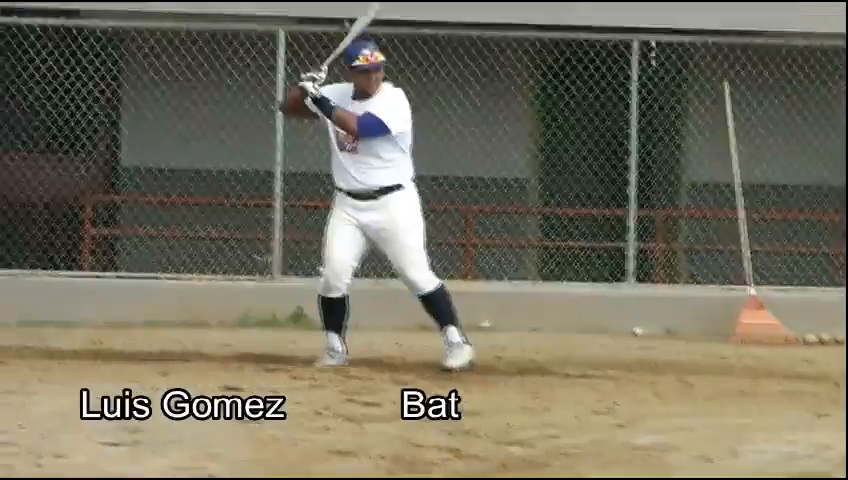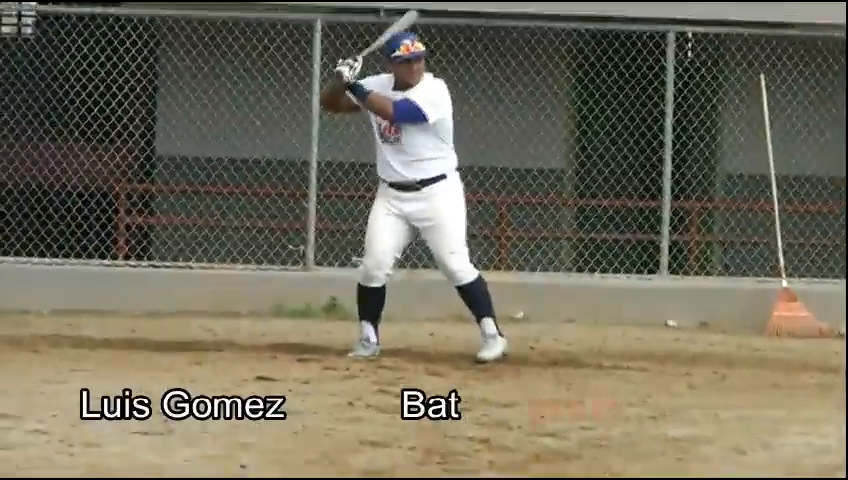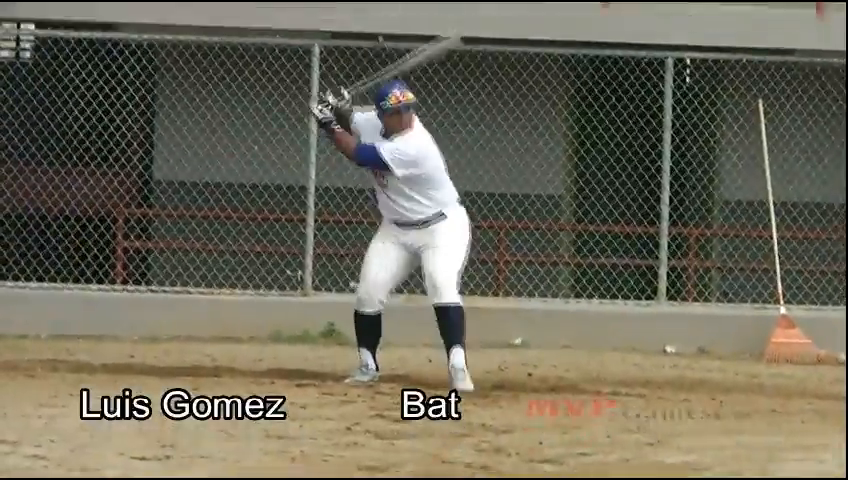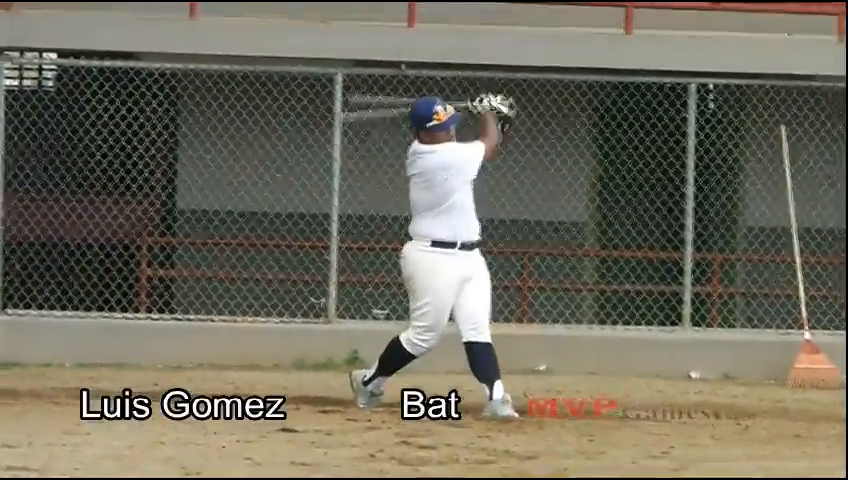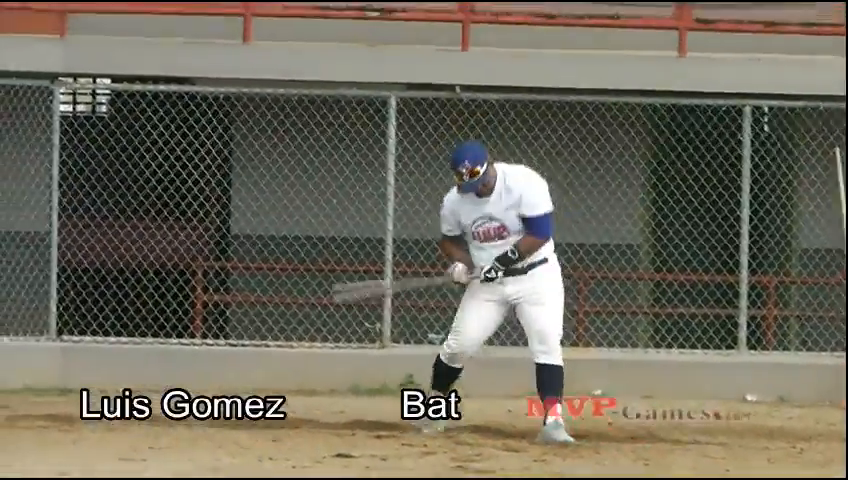
dt=0.7s
person 1, frame 1
left shoulder: (394, 100)
right shoulder: (337, 93)
left elbow: (359, 127)
right elbow: (289, 107)
left wrist: (320, 100)
right wrist: (305, 86)
left hip: (393, 201)
right hip: (348, 204)
left knee: (417, 275)
right knee: (333, 278)
left ankle: (457, 342)
right ankle: (335, 349)
person 1, frame 2
left shoulder: (434, 90)
right shoulder: (378, 85)
left elbow: (394, 112)
right elbow: (331, 104)
left wrist: (353, 85)
right wrist: (342, 78)
left hip: (437, 191)
right hip: (392, 194)
left knee: (456, 265)
right knee: (374, 267)
left ankle: (493, 335)
right ankle: (368, 340)
person 1, frame 3
left shoulder: (414, 146)
right shoulder: (374, 123)
left elbow: (357, 154)
right elbow: (346, 121)
left wrist: (328, 124)
right wrist: (337, 108)
left hip: (442, 225)
right hip: (396, 228)
left knee: (441, 283)
right knee: (368, 293)
left ankle: (458, 365)
right ankle: (367, 365)
person 1, frame 4
left shoulder: (436, 150)
right shoulder: (439, 158)
left elbow: (477, 154)
right elbow: (487, 148)
left wrist: (491, 113)
right wrist: (489, 113)
left hip: (469, 255)
right hip: (432, 258)
left knee: (477, 328)
right knee: (423, 335)
left ankle: (496, 398)
right ankle: (369, 381)
person 1, frame 5
left shoulder: (525, 182)
right shoulder: (454, 201)
left elbow: (540, 234)
right elbow: (450, 239)
left wrist: (504, 262)
right wrist: (459, 264)
left hip: (537, 276)
right hip: (487, 283)
left knee: (547, 345)
right knee: (458, 346)
left ankle: (552, 421)
